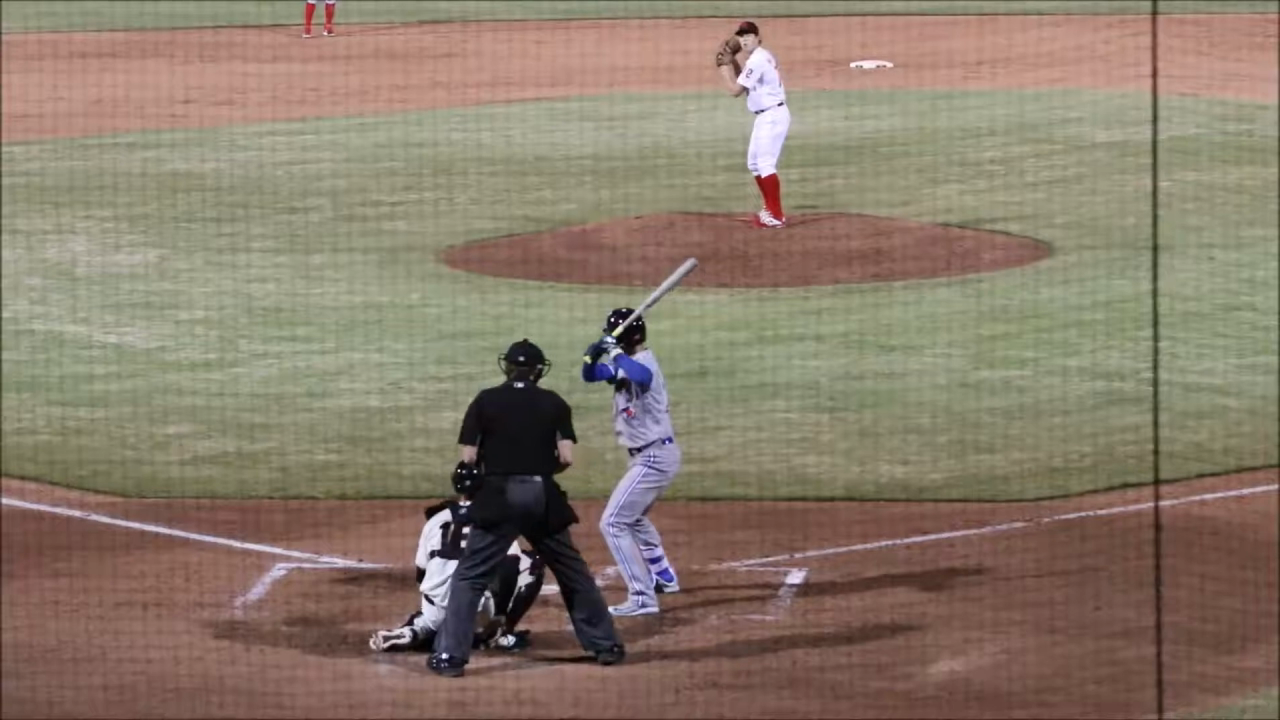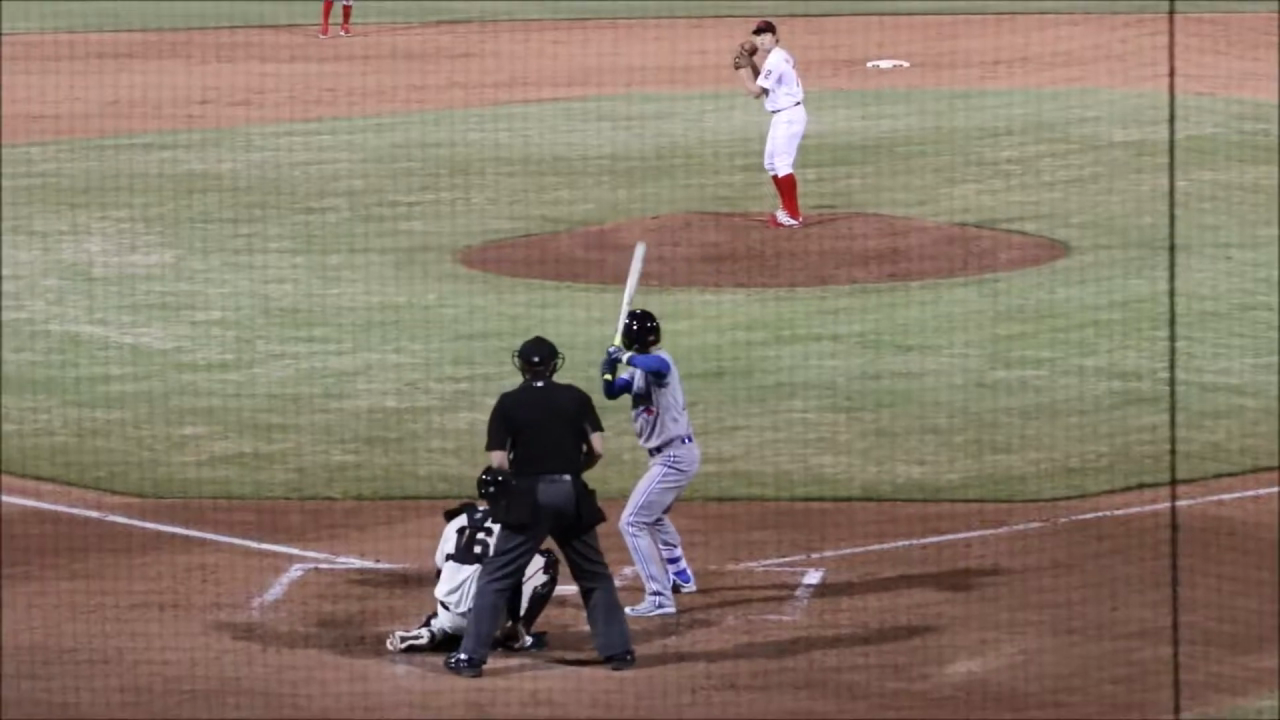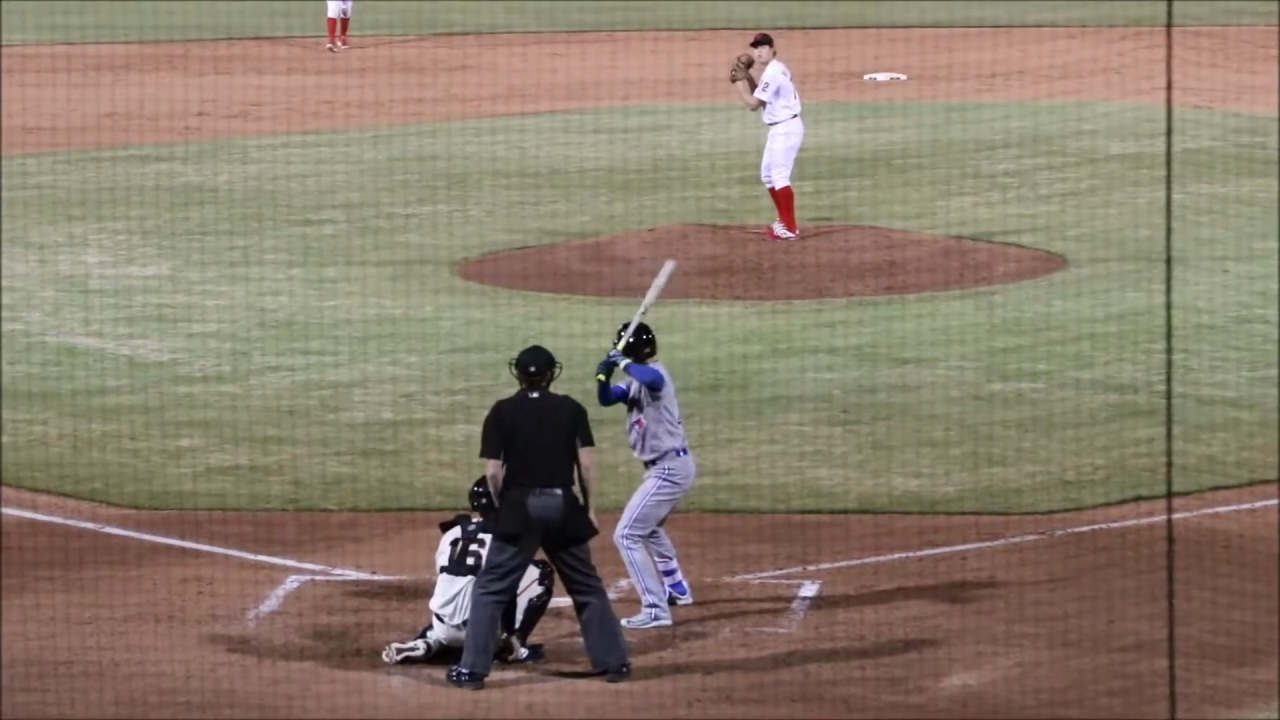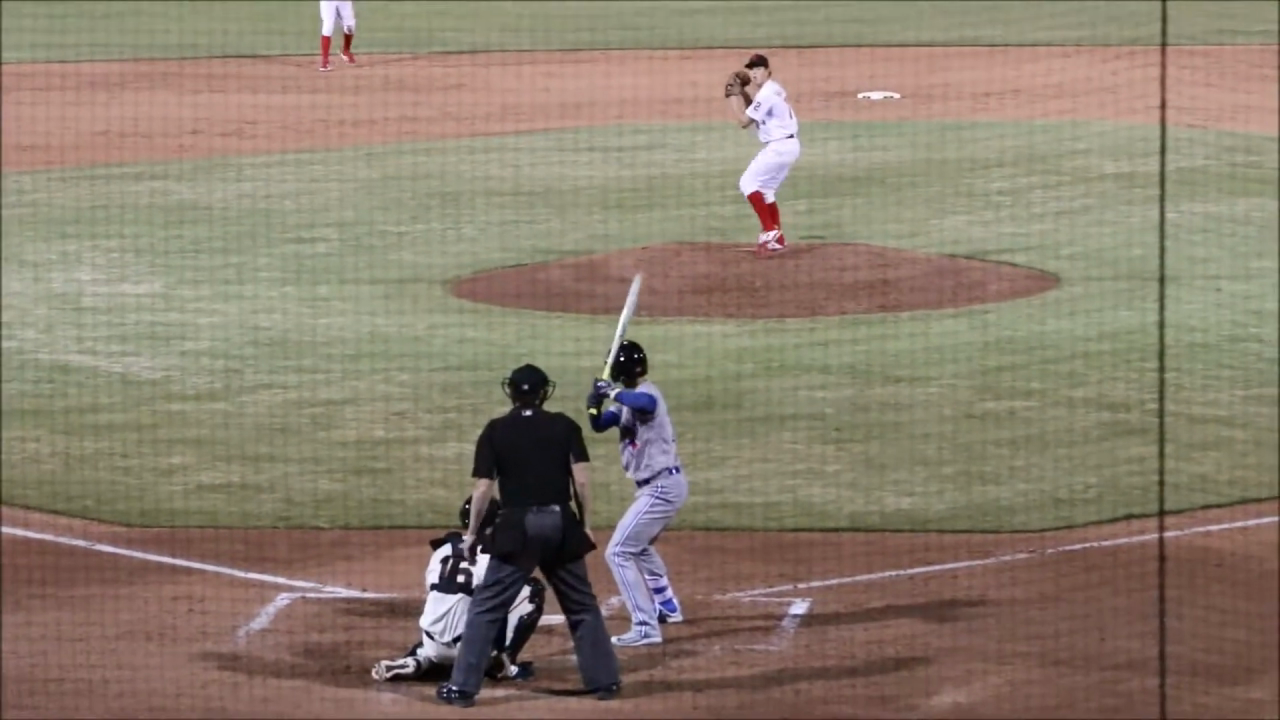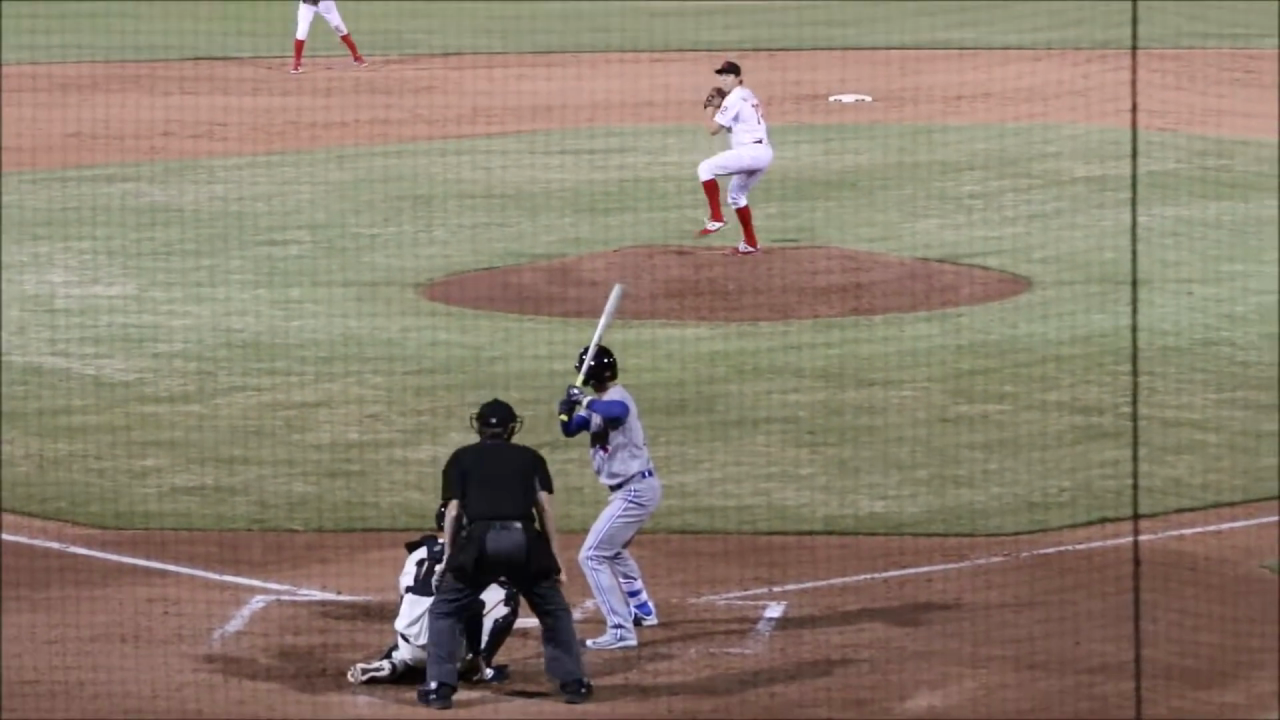
dt=0.4s
person 1, frame 1
left shoulder: (486, 400)
right shoulder: (554, 403)
left elbow: (468, 457)
right elbow: (566, 457)
left hip: (498, 496)
right hip: (542, 496)
left knee: (469, 576)
right knee: (574, 573)
left ankle: (450, 655)
right ankle: (606, 645)
person 1, frame 2
left shoulder: (508, 403)
right shoulder: (576, 397)
left elbow: (497, 462)
right elbow: (597, 449)
left hip: (528, 497)
right hip: (572, 495)
left knee: (496, 577)
right knee: (595, 576)
left ankle: (471, 656)
right ankle: (617, 650)
person 1, frame 3
left shoulder: (501, 411)
right shoulder: (571, 409)
left elbow: (493, 471)
right elbow: (585, 464)
left wrist: (503, 506)
right wrist: (588, 507)
left hip: (520, 507)
right hip: (562, 506)
left knee: (490, 590)
right knee: (588, 588)
left ankle: (472, 669)
right ankle: (613, 663)
person 1, frame 4
left shoulder: (495, 430)
right shoulder: (565, 426)
left elbow: (483, 488)
right elbow: (581, 480)
left wrist: (472, 533)
right wrist: (584, 522)
left hip: (517, 526)
right hip: (559, 524)
left knee: (486, 607)
right knee: (582, 605)
left ankle: (462, 686)
right ankle: (604, 681)
person 1, frame 5
left shoulder: (462, 457)
right shoulder: (530, 457)
left elbow: (453, 513)
right elbow: (544, 508)
left wrist: (448, 558)
right wrist: (553, 555)
left hip: (480, 541)
right hip: (524, 540)
left knee: (444, 610)
right knee: (554, 610)
left ankle: (439, 686)
right ankle: (574, 682)
person 2, frame 1
left shoulder: (644, 361)
right shoulder: (625, 362)
left elbow: (642, 379)
right elbow: (590, 375)
left wrist: (614, 352)
right wrist: (594, 353)
left hip: (654, 456)
right hip: (654, 454)
left knee: (613, 523)
right knee: (633, 517)
left ankle: (643, 597)
right ankle: (664, 577)
person 2, frame 2
left shoulder: (658, 362)
right shoulder: (639, 369)
left elbow: (658, 365)
right elbow: (612, 393)
left wrist: (624, 356)
right wrist: (609, 371)
left hip: (674, 455)
right hip: (674, 454)
left knee: (632, 522)
right knee: (653, 516)
left ankle: (660, 598)
right ankle: (680, 577)
person 2, frame 3
left shoulder: (653, 372)
right shoulder: (637, 378)
left elbow: (653, 380)
right elbow: (606, 399)
left wrist: (623, 363)
right wrist: (604, 373)
left hip: (668, 468)
right hip: (671, 466)
left knee: (627, 534)
right knee: (648, 528)
left ankle: (655, 609)
right ankle: (676, 589)
person 2, frame 4
left shoulder: (645, 393)
right shoulder: (628, 400)
left elbow: (645, 403)
right elbow: (599, 425)
left wrist: (612, 392)
right wrist: (595, 404)
left hip: (661, 486)
right hip: (661, 485)
left knee: (618, 552)
right knee: (639, 546)
left ankle: (646, 627)
right ankle: (666, 607)
person 2, frame 5
left shoulder: (617, 397)
right shoulder: (599, 402)
left elbow: (617, 412)
right elbow: (570, 430)
left wrist: (583, 400)
right wrist: (568, 409)
left hip: (634, 490)
right hip: (636, 488)
left knee: (591, 556)
right knee: (613, 550)
left ankle: (621, 630)
right ankle: (642, 609)
person 3, frame 1
left shoulder: (757, 60)
right shoulder: (760, 57)
left elbow: (735, 90)
right elbow: (744, 81)
left wrist: (723, 67)
right wrist: (731, 62)
left hip: (772, 116)
right hip: (766, 117)
left knee: (766, 164)
right knee: (754, 163)
left ankle: (777, 216)
right ankle: (770, 209)
person 3, frame 2
left shoulder: (775, 60)
right shoulder: (777, 57)
left elbow: (756, 91)
right elbow: (763, 82)
left wrist: (741, 69)
right wrist: (749, 63)
left hip: (789, 116)
right hip: (783, 116)
left knee: (782, 164)
right knee: (771, 163)
left ankle: (794, 216)
right ankle: (787, 209)
person 3, frame 3
left shoulder: (772, 72)
right shoulder: (774, 69)
left elbow: (753, 104)
right elbow: (760, 95)
left wrist: (738, 82)
right wrist: (746, 76)
left hip: (786, 128)
right hip: (779, 129)
left knee: (779, 176)
right knee: (768, 175)
left ankle: (790, 228)
right ankle: (783, 221)
person 3, frame 4
left shoulder: (766, 93)
right shoulder: (771, 89)
left elbow: (744, 121)
right elbow: (754, 113)
left wrist: (732, 98)
right wrist: (741, 93)
left hip: (781, 147)
right hip: (782, 146)
left knee: (748, 183)
right knee: (764, 191)
left ankle: (769, 230)
right ankle: (776, 238)
person 3, frame 5
left shoulder: (733, 99)
right shoulder: (747, 95)
left elbow: (714, 129)
left wrist: (710, 109)
right wrist: (718, 107)
left hip: (751, 152)
right hip: (763, 153)
left knee: (705, 169)
right knee: (736, 195)
left ankle: (716, 218)
right ankle: (750, 244)
person 4, frame 1
left shoulder: (436, 519)
left elbow: (421, 574)
right elbow: (509, 566)
right wrist: (501, 614)
left hip: (434, 614)
right knee: (531, 563)
left ankle: (415, 630)
right ankle: (498, 635)
person 4, frame 2
left shoulder: (456, 522)
right wrist: (516, 623)
left hip: (449, 616)
right knee: (546, 562)
left ankle: (433, 631)
right ankle: (516, 635)
person 4, frame 3
left shoulder: (450, 534)
right wrist: (511, 636)
left hip: (444, 628)
right knee: (541, 574)
left ankle: (428, 642)
right ankle: (512, 648)
person 4, frame 4
left shoulder: (441, 551)
right shoulder: (492, 554)
right wrist: (502, 655)
left hip: (434, 646)
right knee: (532, 592)
left ankle: (418, 660)
right ankle: (502, 664)
person 4, frame 5
left shoulder: (416, 553)
right elbow: (472, 610)
right wrist: (477, 657)
left hip: (409, 648)
right knee: (506, 596)
left ankle: (392, 663)
right ankle: (477, 666)
